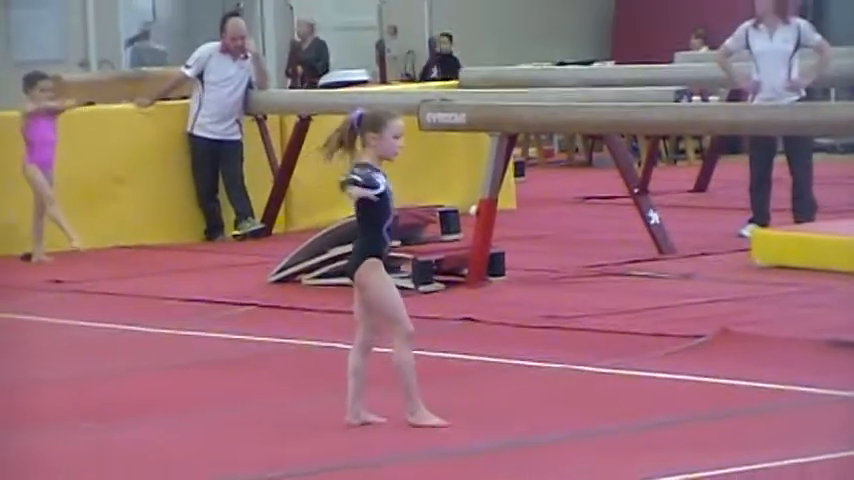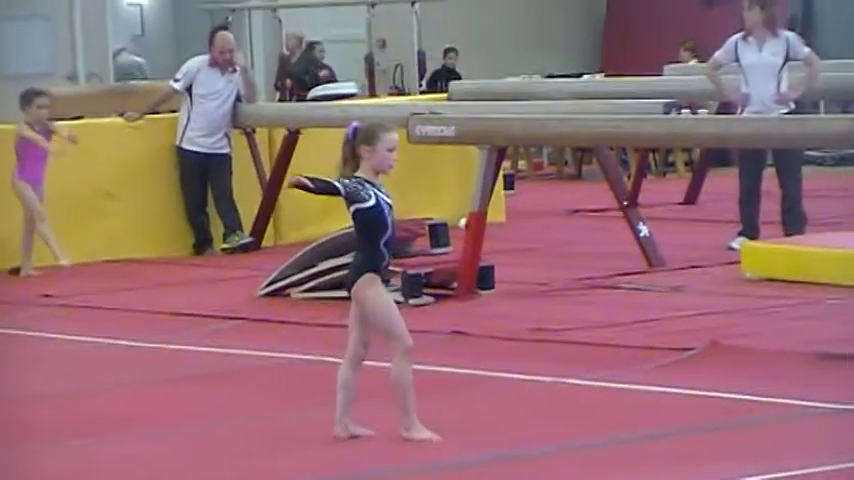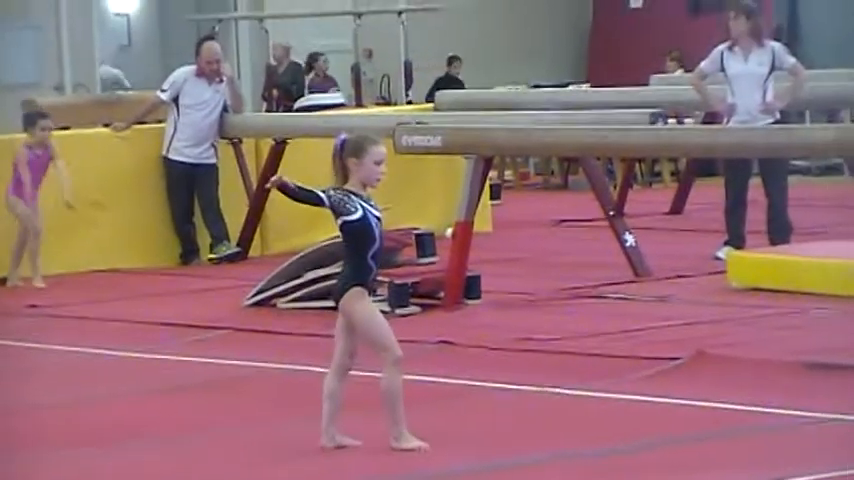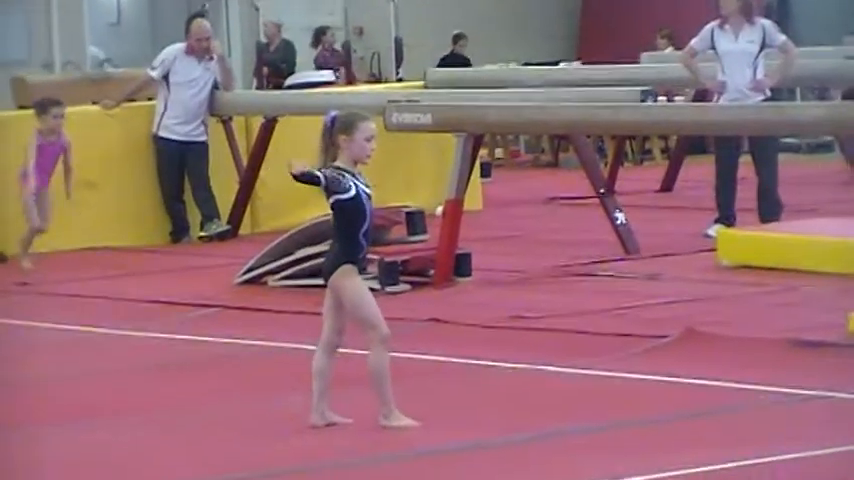
dt=0.2s
person 1, frame 1
left shoulder: (371, 173)
right shoulder: (363, 172)
right elbow: (348, 182)
right wrist: (354, 189)
left hip: (367, 260)
right hip: (368, 262)
left knee: (365, 340)
right knee: (404, 332)
left ankle: (355, 410)
right ankle: (416, 411)
person 1, frame 2
left shoulder: (375, 187)
right shoulder: (353, 186)
right elbow: (325, 187)
right wrist: (304, 182)
left hip: (372, 275)
right hip: (365, 277)
left knee: (355, 352)
right knee: (403, 345)
left ankle: (342, 423)
right ankle: (409, 425)
person 1, frame 3
left shoulder: (364, 200)
right shoulder: (341, 198)
right elbow: (309, 197)
right wrist: (284, 185)
left hip: (359, 289)
right hip: (353, 290)
left knee: (341, 364)
right knee: (393, 356)
left ankle: (329, 434)
right ankle: (399, 435)
person 1, frame 4
left shoulder: (353, 176)
right shoulder: (334, 176)
right elbow: (312, 177)
right wrist: (298, 171)
left hip: (347, 266)
right hip: (342, 267)
left knee: (330, 340)
right knee: (380, 334)
left ankle: (319, 411)
right ankle: (388, 413)
person 2, frame 1
left shoulder: (797, 27)
right shoulder: (748, 30)
left elbow: (825, 52)
right elbow: (722, 55)
left wrist: (807, 78)
right wrist: (741, 81)
left hip: (792, 103)
right hip: (761, 105)
left knee: (800, 166)
right knee: (759, 168)
left ankle: (805, 220)
right ankle: (758, 220)
person 2, frame 2
left shoulder: (787, 39)
right shoulder: (737, 42)
left elbow: (815, 65)
right elbow: (711, 68)
left wrist: (796, 91)
right wrist: (730, 94)
left hip: (781, 116)
right hip: (750, 118)
left knee: (790, 179)
right knee: (749, 180)
left ankle: (795, 232)
right ankle: (748, 233)
person 2, frame 3
left shoulder: (772, 49)
right shoulder: (723, 52)
left elbow: (800, 74)
right elbow: (696, 78)
left wrist: (782, 101)
right wrist: (715, 104)
left hip: (767, 126)
right hip: (735, 128)
left knee: (775, 189)
right knee: (734, 190)
left ankle: (780, 241)
right ankle: (734, 242)
person 2, frame 4
left shoulder: (763, 27)
right shoulder: (713, 30)
left elbow: (790, 52)
right elbow: (687, 56)
left wrist: (772, 79)
right wrist: (706, 82)
left hip: (757, 104)
right hip: (726, 106)
left knee: (766, 167)
right knee: (725, 168)
left ankle: (771, 219)
right ankle: (724, 220)
person 3, frame 1
left shoulder: (248, 59)
right shoulder: (208, 52)
left elbow: (263, 86)
right elbow: (182, 78)
left wrist: (256, 56)
right wrist: (152, 99)
left hip: (231, 133)
right hip: (202, 131)
left knee: (235, 180)
right knee: (206, 186)
left ankle: (245, 221)
right ankle: (215, 231)
person 3, frame 2
left shoulder: (237, 73)
right shoulder: (196, 65)
left elbow: (252, 99)
right elbow: (171, 91)
left wrist: (244, 69)
right wrist: (142, 113)
left hip: (219, 147)
right hip: (191, 145)
left knee: (224, 194)
right knee: (194, 200)
left ankle: (234, 235)
right ankle: (204, 244)
person 3, frame 3
left shoulder: (223, 83)
right shoulder: (183, 76)
left elbow: (238, 109)
right elbow: (157, 101)
left wrist: (231, 80)
right wrist: (128, 124)
left hip: (206, 157)
right hip: (177, 155)
left knee: (210, 204)
right knee: (181, 210)
left ankle: (221, 244)
right ankle: (190, 254)
person 3, frame 4
left shoulder: (214, 61)
right shoulder: (173, 53)
left elbow: (228, 87)
right elbow: (148, 79)
left wrist: (221, 57)
right wrist: (117, 102)
left hip: (197, 135)
right hip: (168, 133)
left knee: (201, 181)
right knee: (172, 188)
left ankle: (212, 222)
right ankle: (181, 232)
person 4, frame 1
left shoulder: (52, 111)
right shoulder: (28, 111)
left elbow: (61, 106)
right elbow: (40, 106)
left wrist: (68, 104)
right wrist: (54, 104)
left hip: (48, 164)
right hip: (32, 164)
left knee: (41, 207)
right knee: (50, 199)
left ankle: (37, 252)
right ankle: (72, 237)
person 4, frame 2
left shoulder: (48, 127)
right shoulder: (23, 129)
left elbow: (58, 130)
right elbow: (34, 137)
left wrist: (67, 134)
right wrist: (48, 147)
left hip: (37, 181)
right hip: (21, 180)
left knee: (31, 223)
right knee: (40, 215)
left ankle: (26, 266)
right ankle: (58, 254)
person 4, frame 3
left shoulder: (49, 149)
right shoulder: (23, 152)
left elbow: (61, 169)
right elbow: (26, 180)
left wrist: (66, 193)
right wrist: (30, 208)
left hip: (31, 197)
right hip: (16, 196)
left knee: (24, 237)
right knee: (35, 229)
left ankle: (12, 278)
right ankle: (36, 275)
person 4, frame 4
left shoulder: (64, 140)
right shoulder: (35, 138)
left elbow: (68, 167)
right elbow: (30, 162)
left wrist: (68, 188)
right wrist: (31, 183)
left hip: (43, 185)
right hip: (29, 182)
left knee: (43, 226)
right knee: (34, 224)
left ankle: (24, 255)
right ankle: (23, 256)
